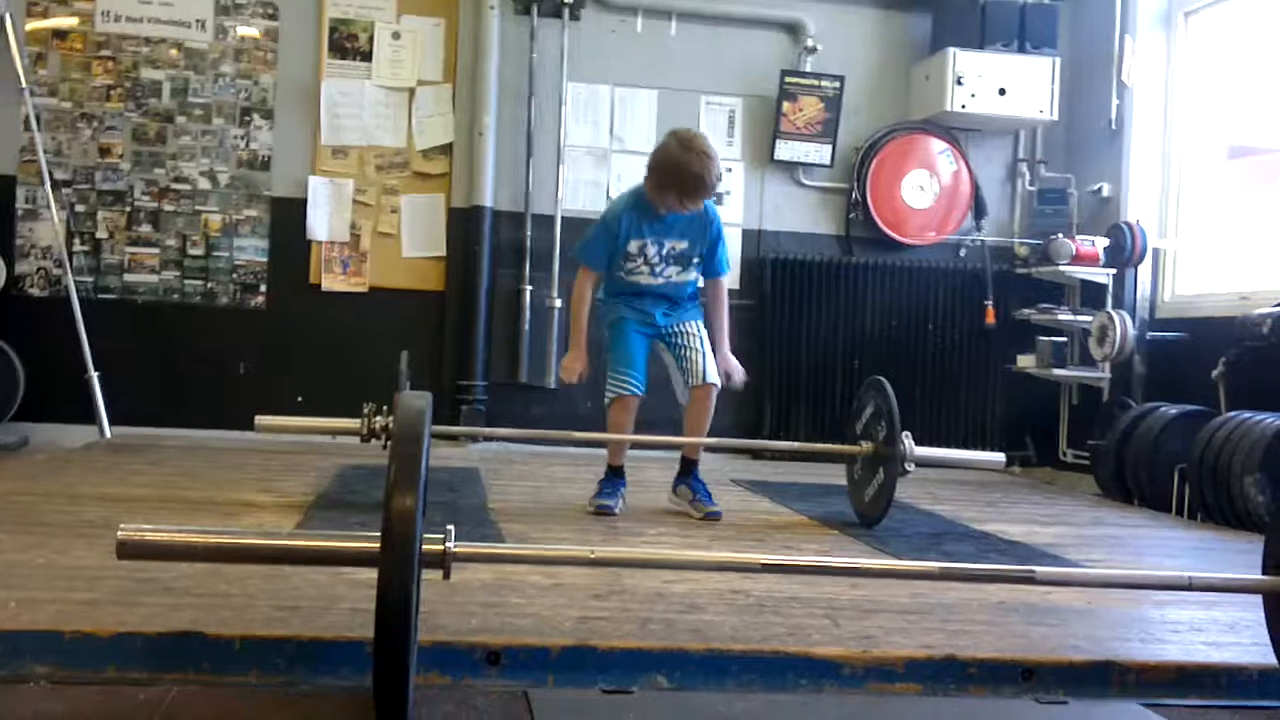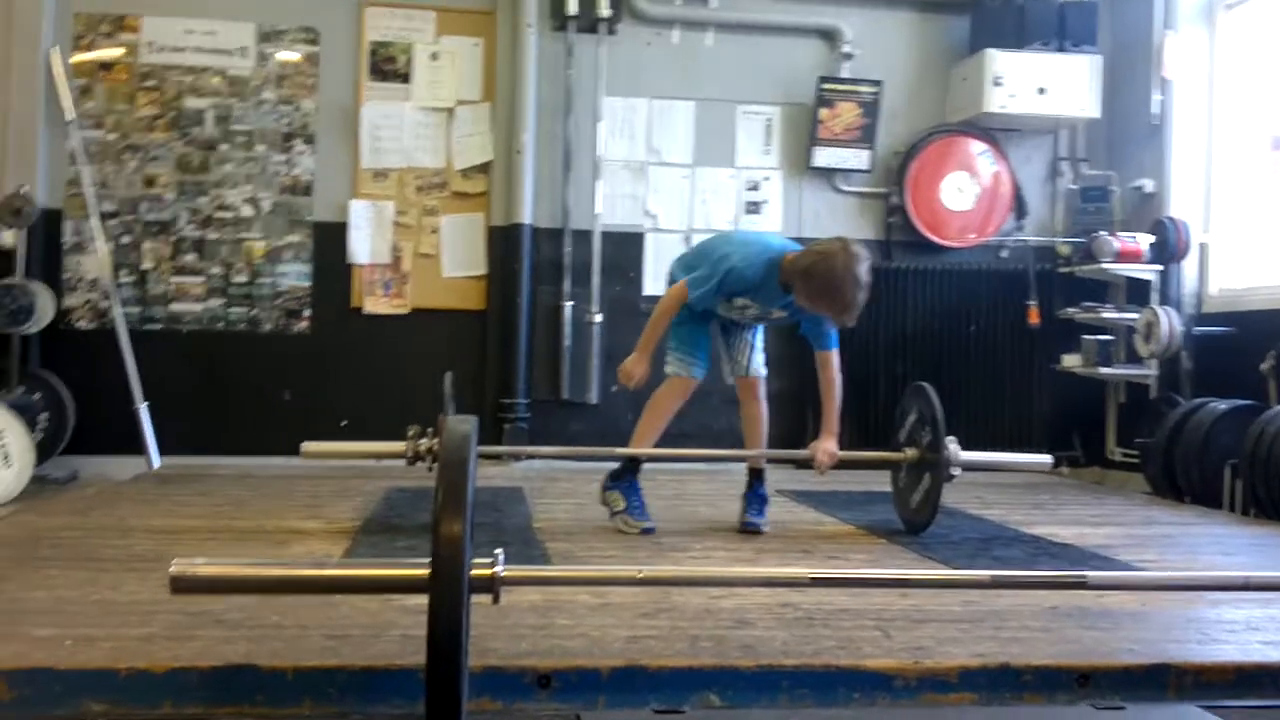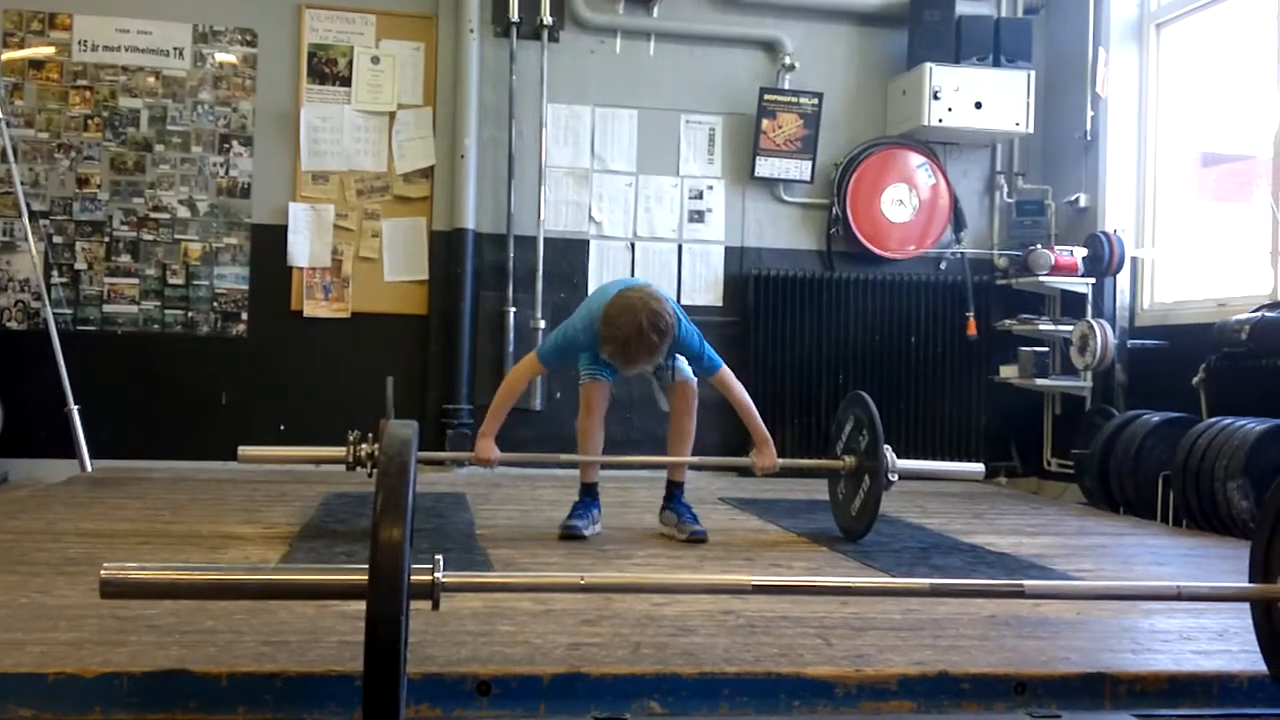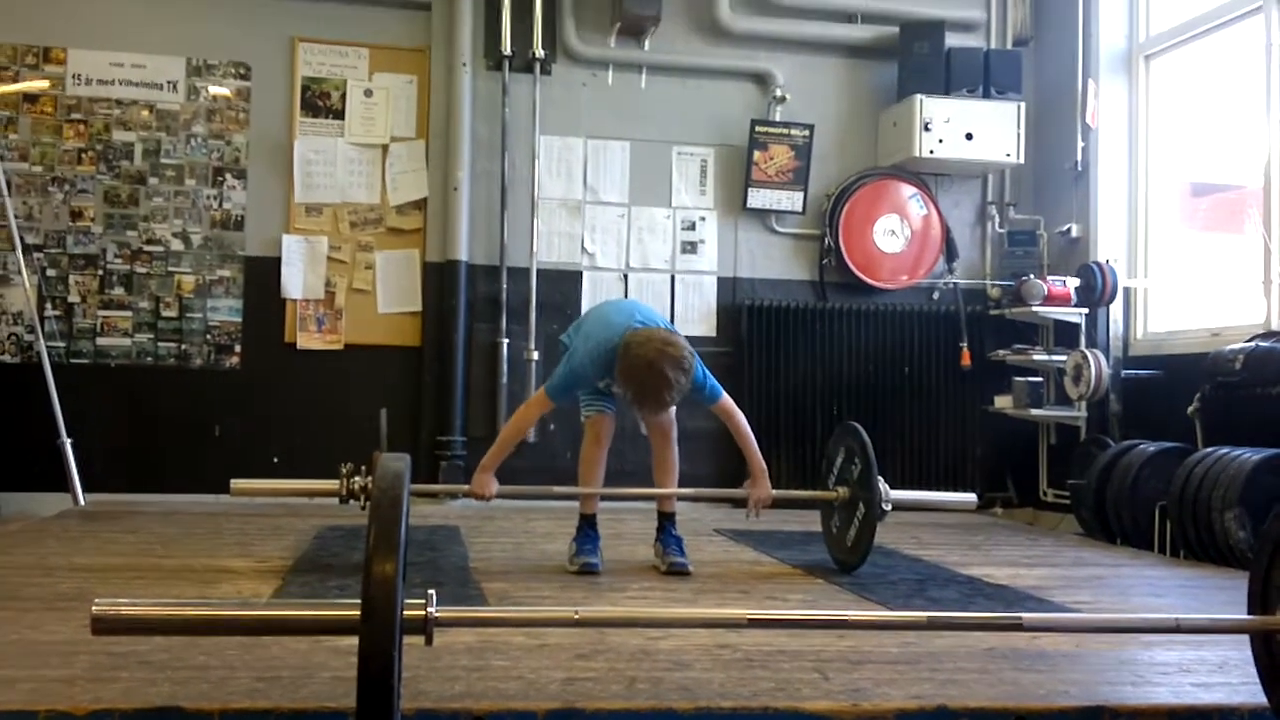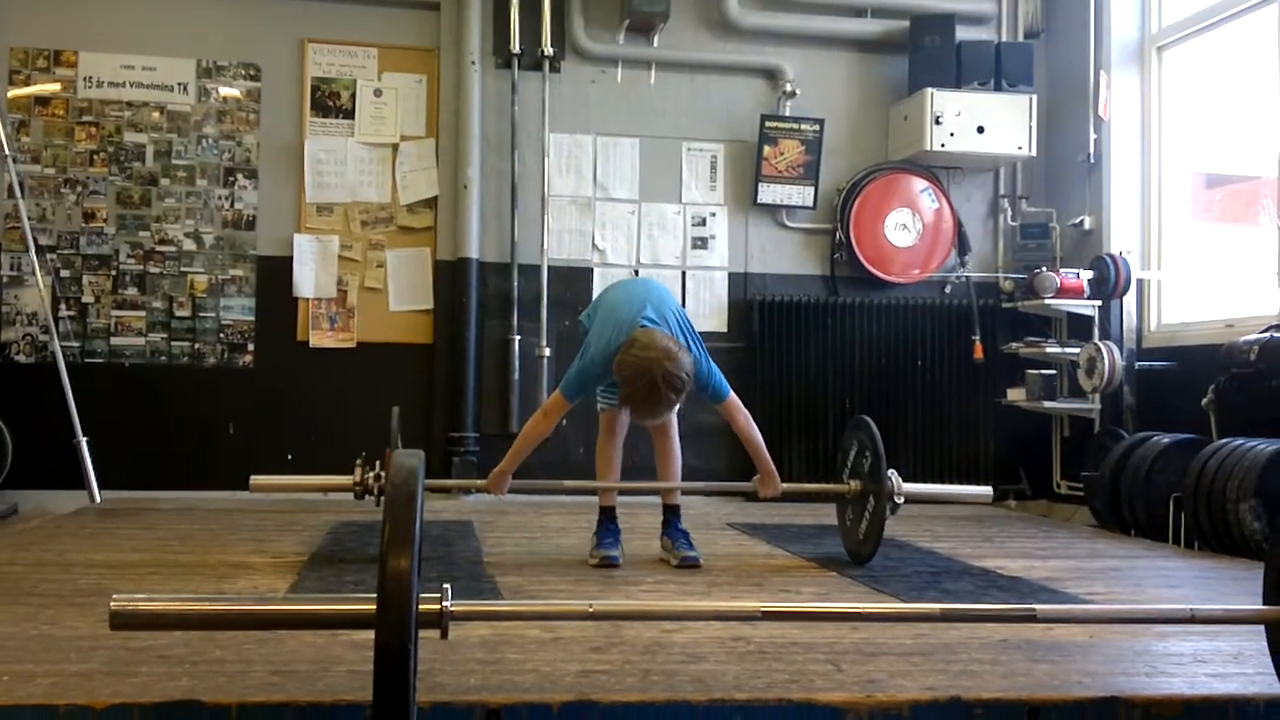
dt=1s
person 1, frame 1
left shoulder: (708, 219)
right shoulder: (622, 215)
left elbow: (716, 284)
right elbow: (587, 278)
left wrist: (723, 349)
right wrist: (577, 347)
left hip: (682, 310)
right hip: (629, 309)
left knee: (706, 385)
right knee: (627, 394)
left ankle: (687, 479)
right ankle: (613, 478)
person 1, frame 2
left shoulder: (814, 295)
right shoulder: (747, 265)
left elbow: (828, 363)
right elbow: (676, 294)
left wrist: (828, 436)
right wrist: (642, 355)
left hip: (741, 310)
right hip: (693, 296)
left knee: (752, 384)
right knee: (684, 379)
left ankle: (756, 491)
right ankle: (623, 480)
person 1, frame 3
left shoulder: (677, 329)
right shoulder: (586, 327)
left elbow: (729, 384)
right elbow: (522, 371)
left wrist: (764, 445)
right wrist: (486, 436)
left hip: (657, 339)
right hip: (604, 340)
left knee: (686, 391)
right knee: (593, 395)
left ankle: (674, 502)
right ankle: (588, 501)
person 1, frame 4
left shoulder: (680, 360)
right shoulder: (589, 357)
left elbow: (732, 413)
right elbow: (531, 409)
left wrist: (760, 475)
right wrist: (486, 470)
left hip: (653, 361)
right hip: (597, 349)
left knee: (665, 429)
right knee: (599, 428)
left ankle: (667, 533)
right ankle: (586, 532)
person 1, frame 5
left shoulder: (690, 356)
right shoulder: (601, 354)
left elbow: (738, 414)
right elbow: (548, 414)
left wrist: (768, 473)
right wrist: (504, 471)
right hip: (609, 315)
left knee: (666, 423)
right knee: (612, 422)
left ankle: (672, 526)
right ankle: (607, 526)
